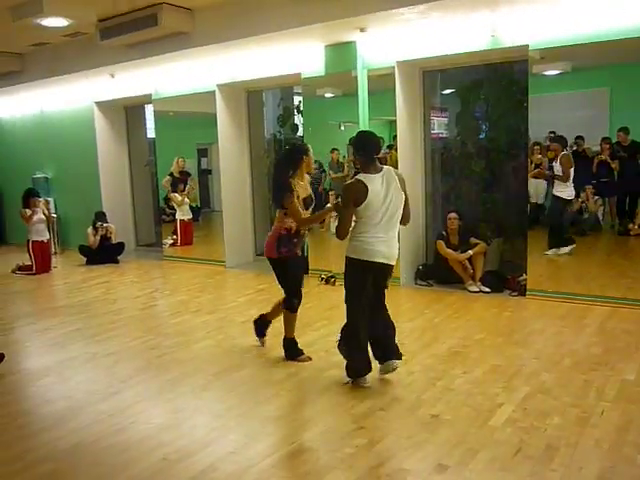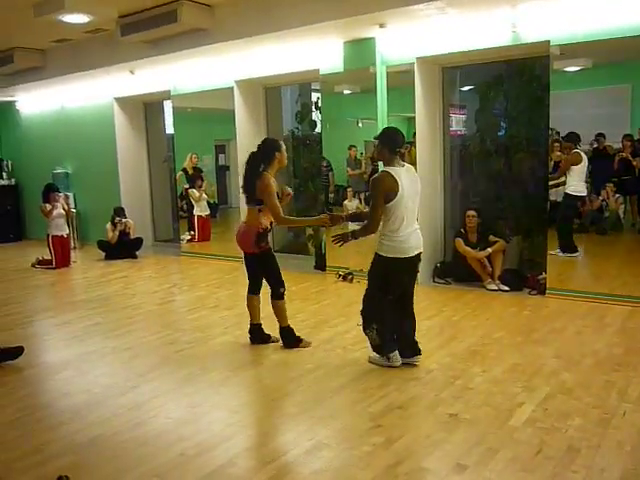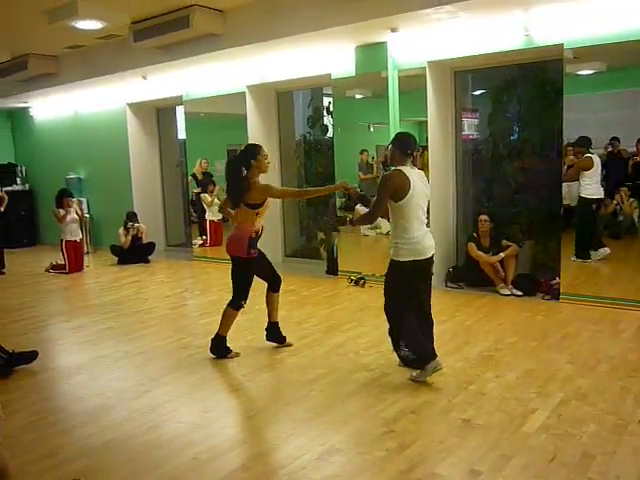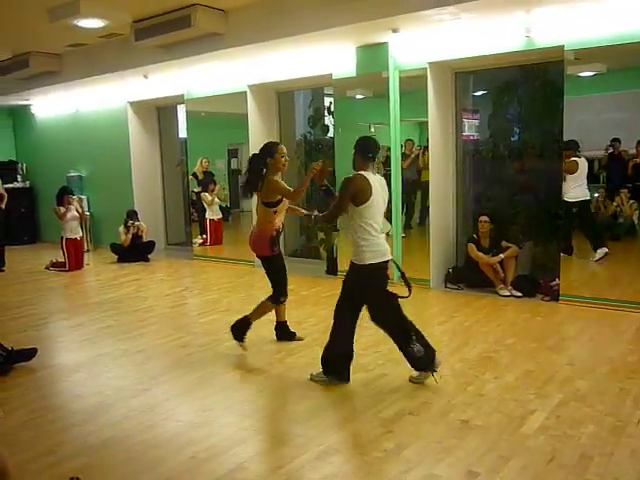
dt=0.4s
person 1, frame 1
left shoulder: (354, 187)
right shoulder: (397, 177)
left elbow: (341, 234)
right elbow: (405, 219)
left wrist: (342, 212)
left hip: (361, 255)
right hip: (388, 254)
left knee: (357, 311)
right knee: (376, 305)
left ankle: (359, 371)
right ankle: (388, 354)
person 1, frame 2
left shoulder: (381, 180)
right shoulder: (411, 172)
left elbow: (372, 225)
left wrist: (351, 235)
right wrist: (350, 216)
left hip: (392, 251)
right hip: (414, 247)
left knee: (375, 300)
right knee: (403, 301)
left ankle: (388, 351)
right ankle: (408, 351)
person 1, frame 3
left shoulder: (392, 177)
right shoulder: (421, 176)
left elbow: (373, 215)
left wrist: (351, 220)
left hip: (406, 253)
right hip: (425, 249)
left knee: (397, 308)
right knee: (418, 305)
left ankle: (423, 359)
right ankle: (425, 355)
person 1, frame 4
left shoulder: (353, 182)
right shoulder: (380, 181)
left elbow: (332, 216)
left wrist: (316, 218)
left hip: (367, 258)
right hip: (376, 255)
left knee: (386, 313)
right knee: (346, 309)
left ankle: (425, 361)
right ankle: (335, 370)
person 2, frame 1
left shoulder: (305, 180)
right shoulder: (290, 186)
right elbow: (302, 221)
right wrist: (330, 209)
left hip: (294, 244)
right hip: (280, 245)
left knee: (294, 294)
right knee: (294, 296)
left ankle: (263, 322)
right ankle: (291, 347)
person 2, frame 2
left shoulder: (259, 177)
right shoulder: (267, 182)
right elbow: (279, 219)
left wrist: (284, 197)
right wrist: (315, 221)
left hip: (248, 234)
right hip: (256, 238)
left knee: (255, 284)
right knee: (277, 286)
left ankle: (256, 332)
right ankle: (288, 336)
person 2, frame 3
left shoulder: (241, 184)
right shoulder: (260, 188)
left elbow: (223, 208)
right elbow: (300, 194)
right wrist: (335, 188)
left hip: (245, 242)
right hip: (244, 245)
left knee: (275, 280)
right knee: (240, 297)
left ankle: (274, 331)
right ankle: (218, 344)
person 2, frame 4
left shoulder: (267, 181)
right shoulder: (273, 183)
right elbow: (294, 196)
left wrist: (300, 211)
right wrist: (309, 175)
left hip: (266, 238)
right hip: (266, 241)
left knee: (280, 284)
right knee: (280, 295)
left ankle: (282, 329)
right ankle: (242, 325)
